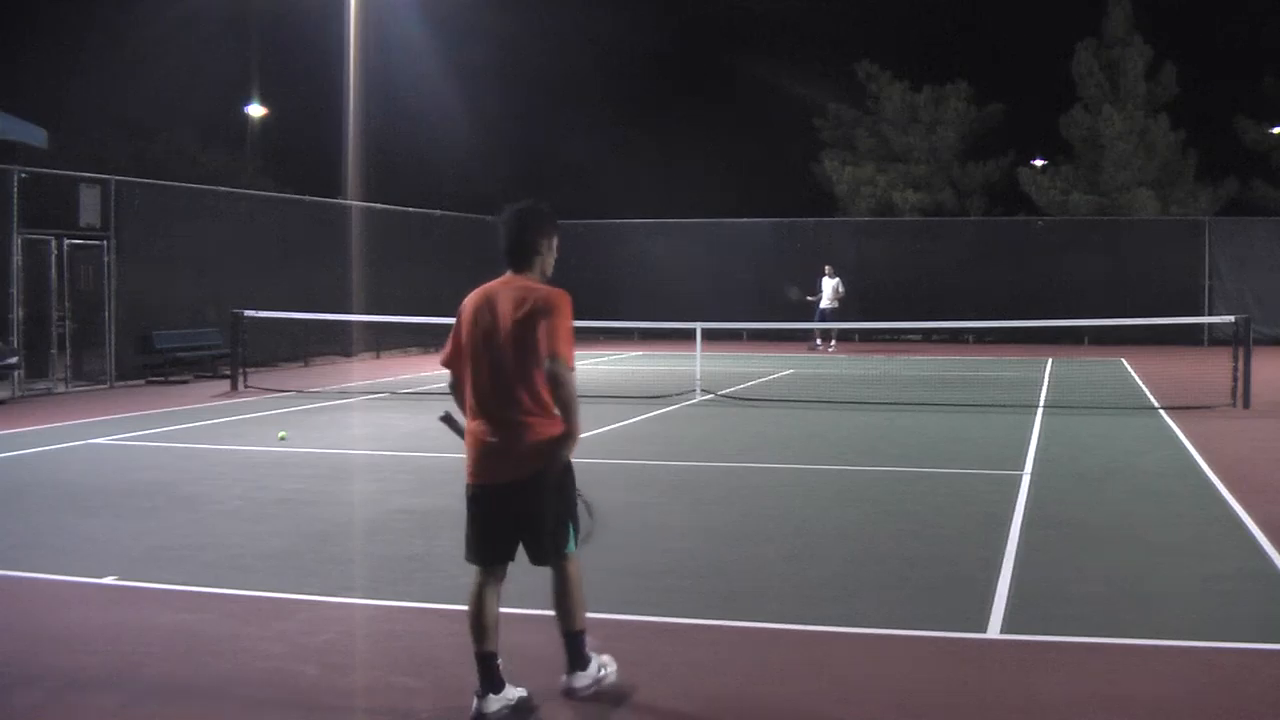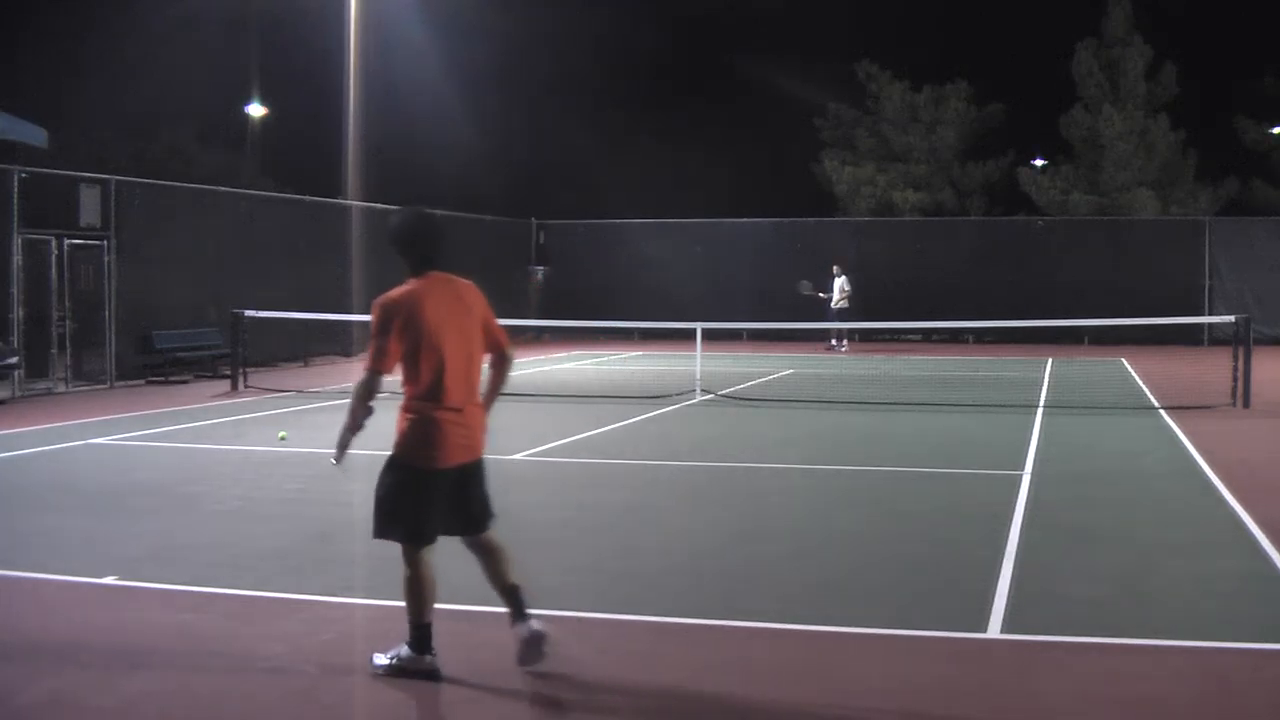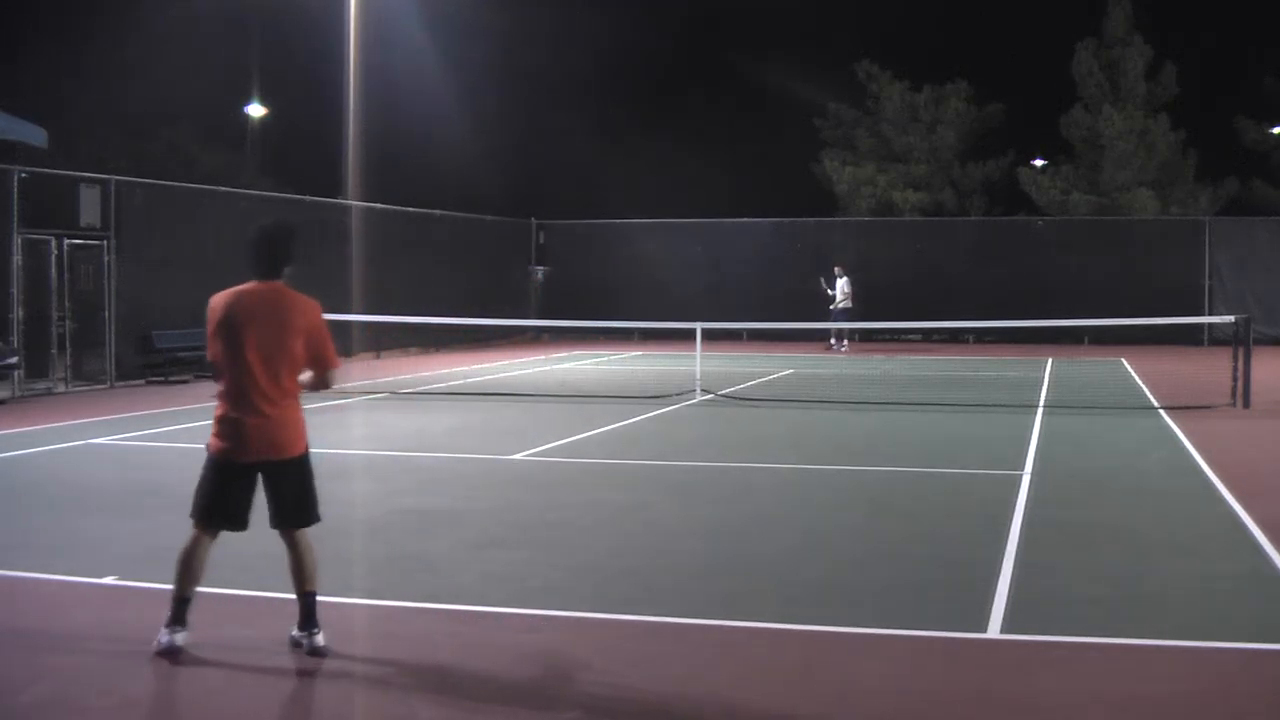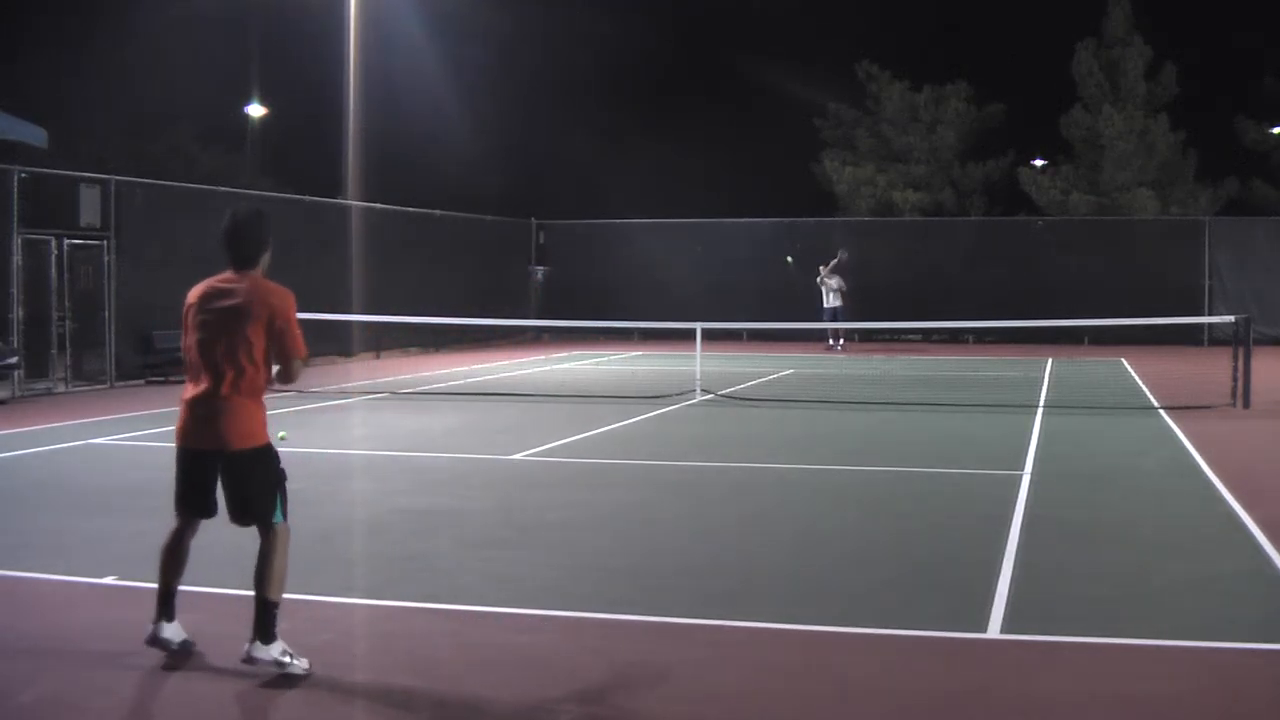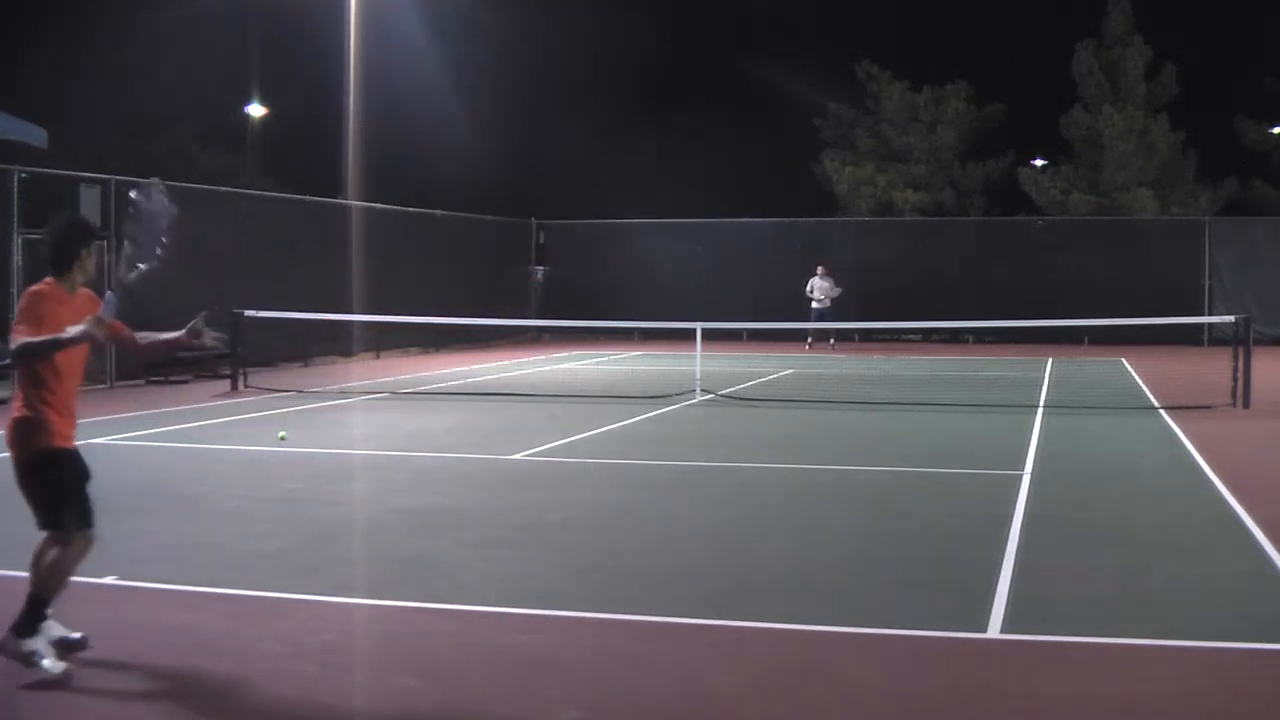
dt=1s
person 1, frame 1
left shoulder: (474, 300)
right shoulder: (548, 300)
left elbow: (455, 376)
right elbow: (559, 374)
right wrist: (571, 432)
left hip: (484, 453)
right hip: (536, 451)
left knee: (489, 572)
right knee: (564, 559)
right ankle: (580, 666)
person 1, frame 2
left shoulder: (395, 304)
right shoulder: (470, 293)
left elbow: (373, 380)
right elbow: (503, 358)
left wrist: (352, 423)
left hip: (423, 441)
right hip: (468, 439)
left knee: (415, 548)
right knee: (479, 534)
left ankle: (420, 651)
right ankle: (523, 622)
person 1, frame 3
left shoulder: (222, 304)
right shoulder: (306, 310)
left elbow: (218, 368)
right elbow: (325, 379)
left hip: (233, 439)
right hip: (286, 441)
left knee: (203, 532)
right knee: (296, 533)
left ankle: (175, 628)
right ankle: (310, 628)
person 1, frame 4
left shoulder: (198, 294)
right shoulder: (276, 298)
left elbow: (190, 360)
right elbow: (291, 372)
left hip: (193, 425)
right hip: (242, 432)
left knee: (187, 523)
right knee: (276, 531)
left ankle: (163, 623)
right ankle: (264, 642)
person 1, frame 5
left shoulder: (84, 299)
right shoulder: (40, 298)
left elbow: (131, 340)
left wrist: (181, 337)
right wrist: (69, 337)
left hip: (54, 434)
right hip: (39, 434)
left knee: (61, 532)
right knee: (77, 536)
left ankle: (38, 625)
